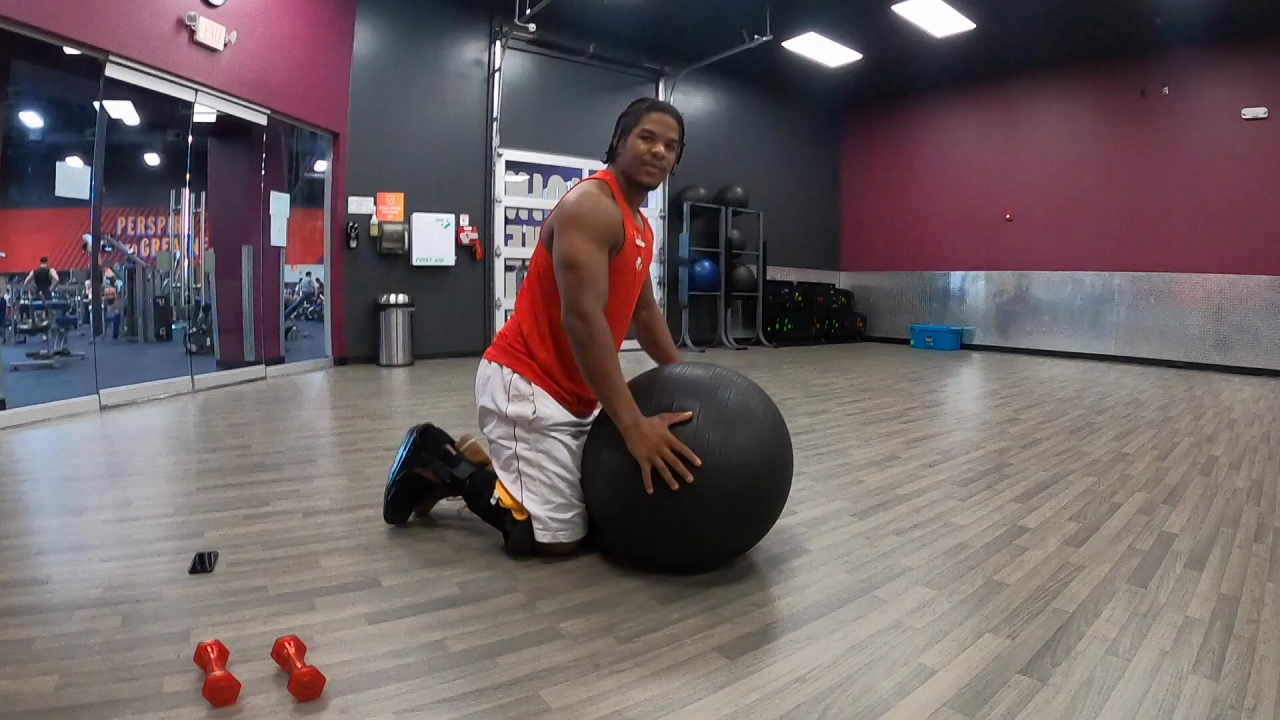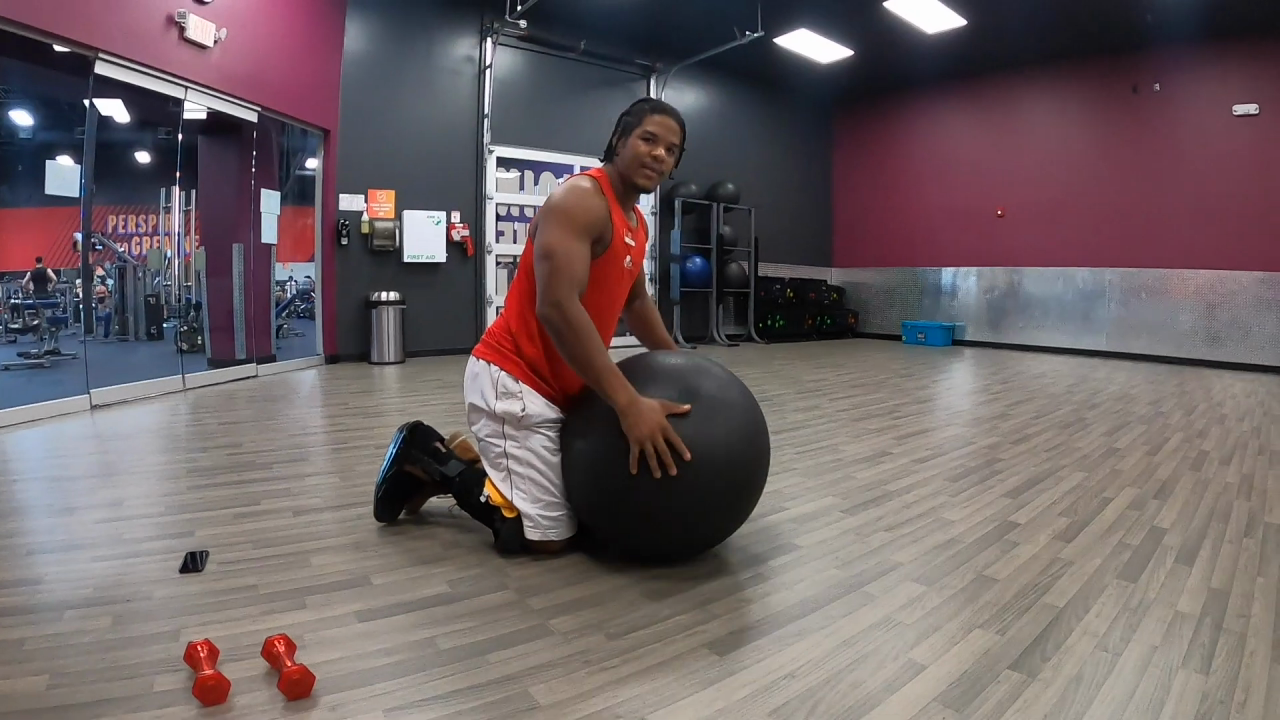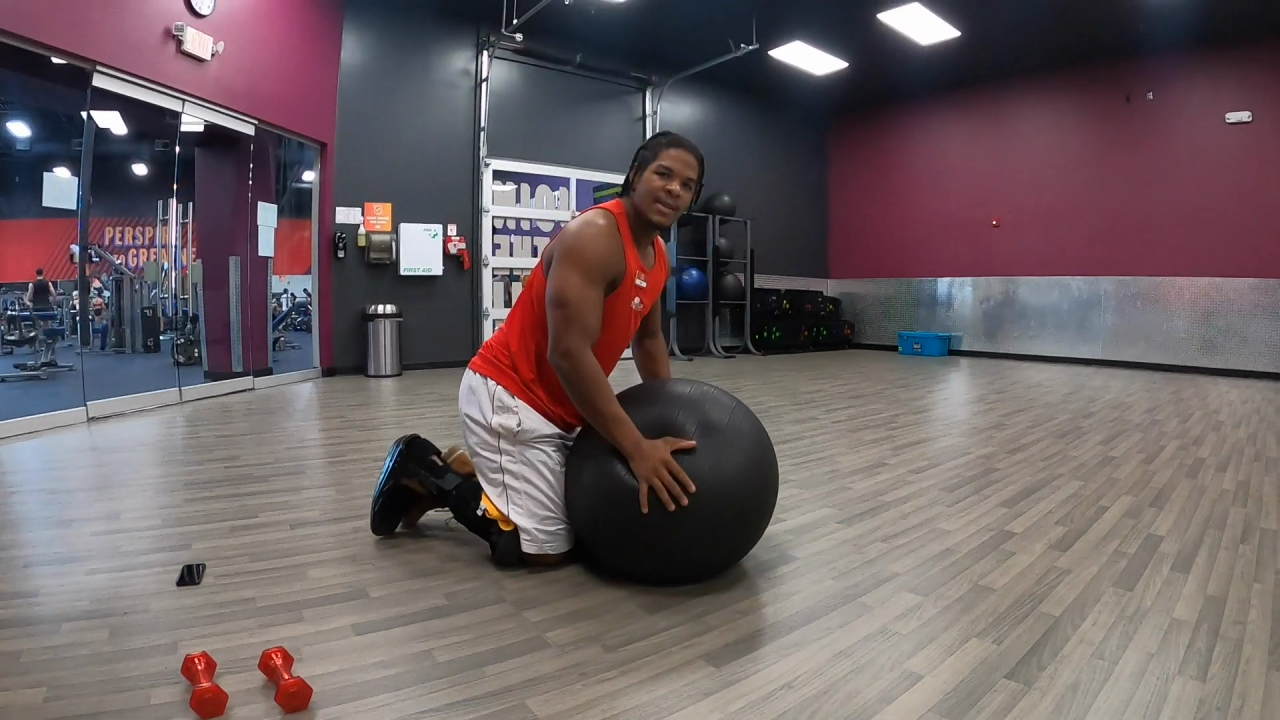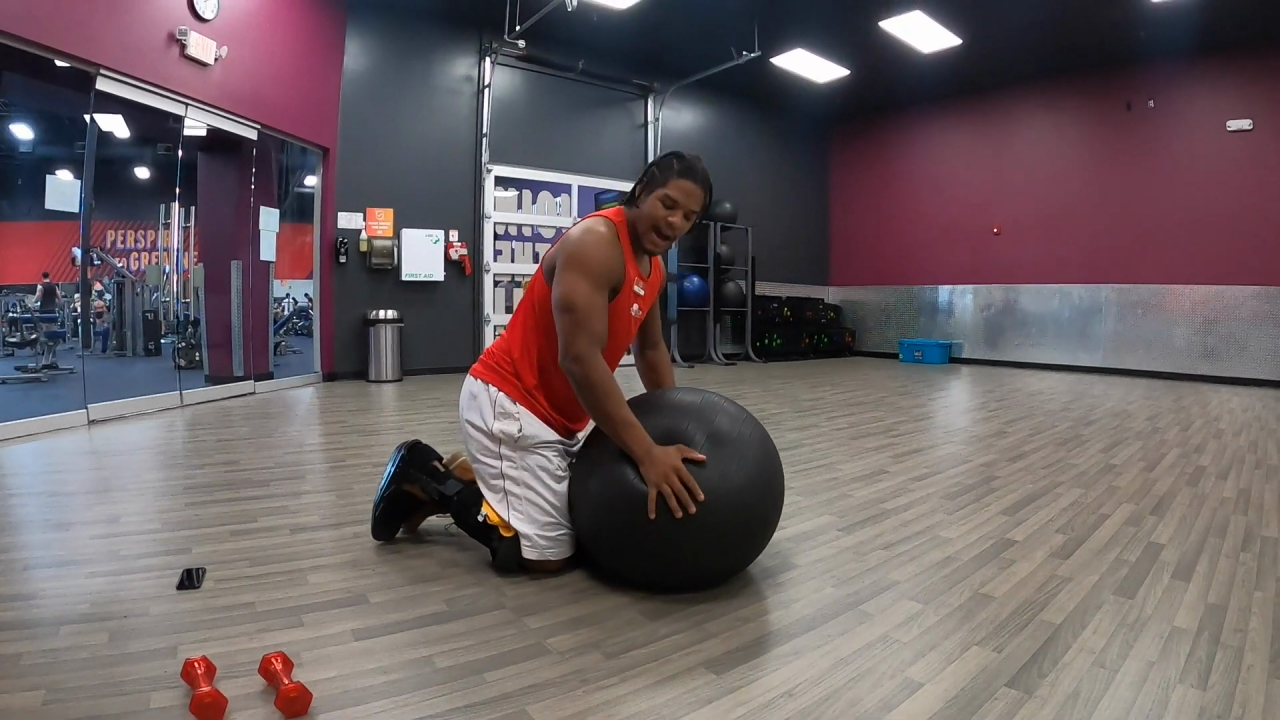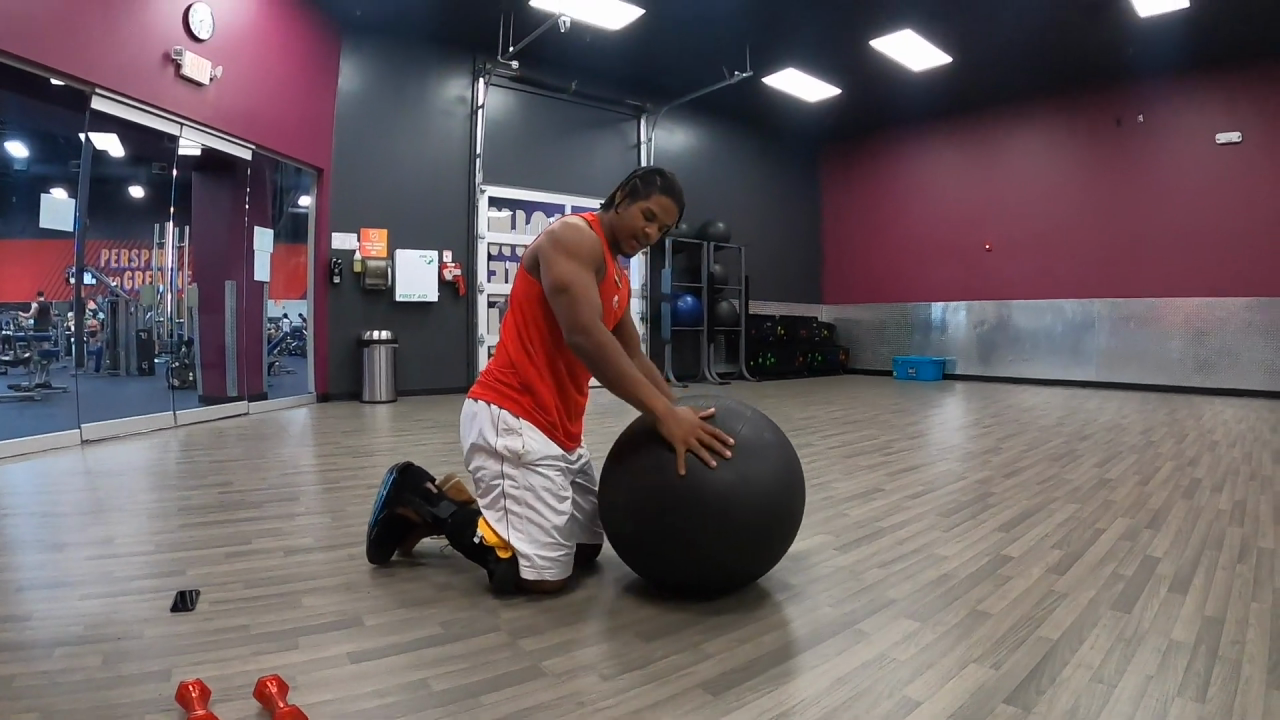
dt=0.4s
person 1, frame 1
left shoulder: (640, 224)
right shoulder: (591, 205)
left elbow: (643, 310)
right elbow: (582, 317)
right wrist: (635, 424)
left hip: (569, 392)
right hip: (527, 384)
right knee: (558, 538)
left ankle: (474, 462)
right ankle: (440, 464)
person 1, frame 2
left shoulder: (637, 223)
right shoulder: (581, 200)
left elbow: (635, 303)
right elbow: (558, 308)
right wrist: (629, 404)
left hip: (562, 388)
right hip: (514, 380)
right knee: (548, 534)
left ankle: (459, 461)
right ankle: (431, 459)
person 1, frame 3
left shoulder: (658, 257)
right shoulder: (594, 236)
left elbow: (649, 338)
right elbow: (568, 352)
right wrist: (636, 447)
left hip: (554, 404)
right hip: (509, 394)
right knee: (547, 547)
left ankle: (462, 471)
right ankle: (428, 474)
person 1, frame 4
left shoulder: (653, 268)
right shoulder: (594, 242)
left elbow: (651, 349)
right elbow: (579, 359)
right wrist: (647, 453)
left hip: (558, 412)
right hip: (510, 401)
right knee: (545, 554)
left ankle: (464, 477)
right ankle: (429, 480)
person 1, frame 5
left shoulder: (615, 273)
right shoulder: (573, 236)
left elbow: (633, 358)
right elbow: (585, 336)
left wrist: (679, 413)
right wrist: (664, 414)
left hip: (557, 425)
right hip: (510, 418)
left knee: (585, 549)
right knee: (542, 574)
left ankle: (457, 503)
right ankle: (422, 501)
